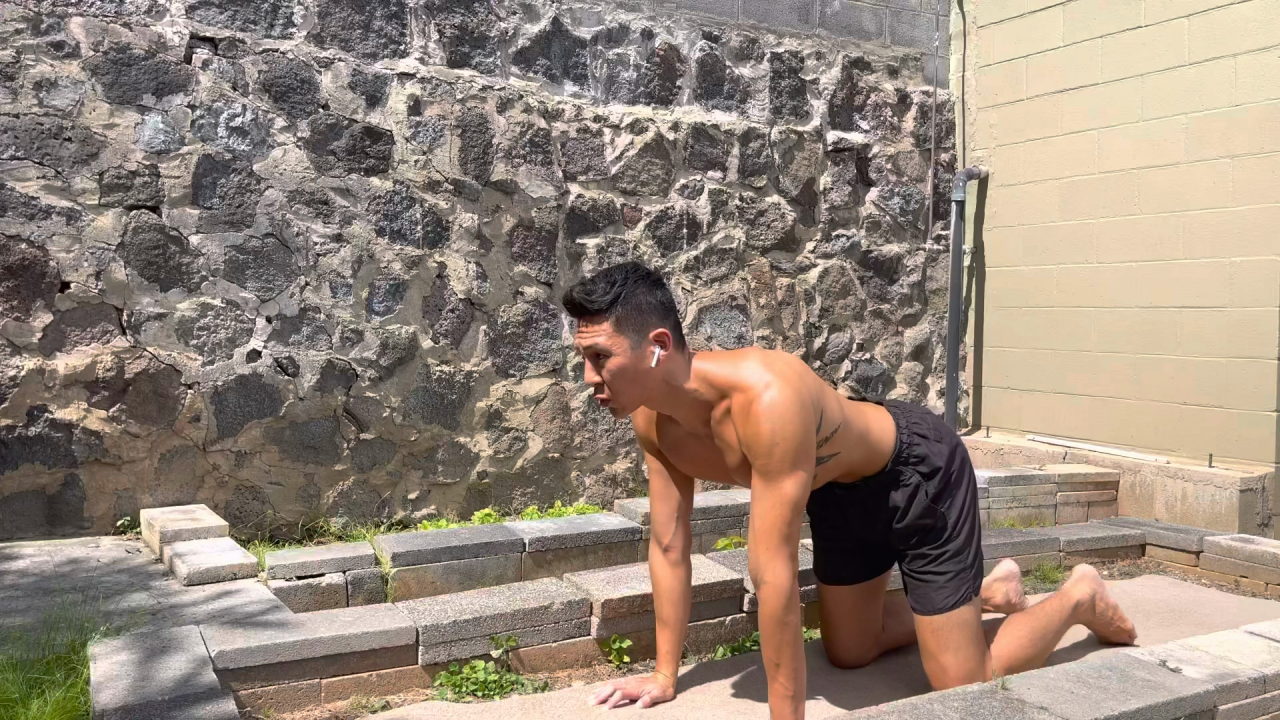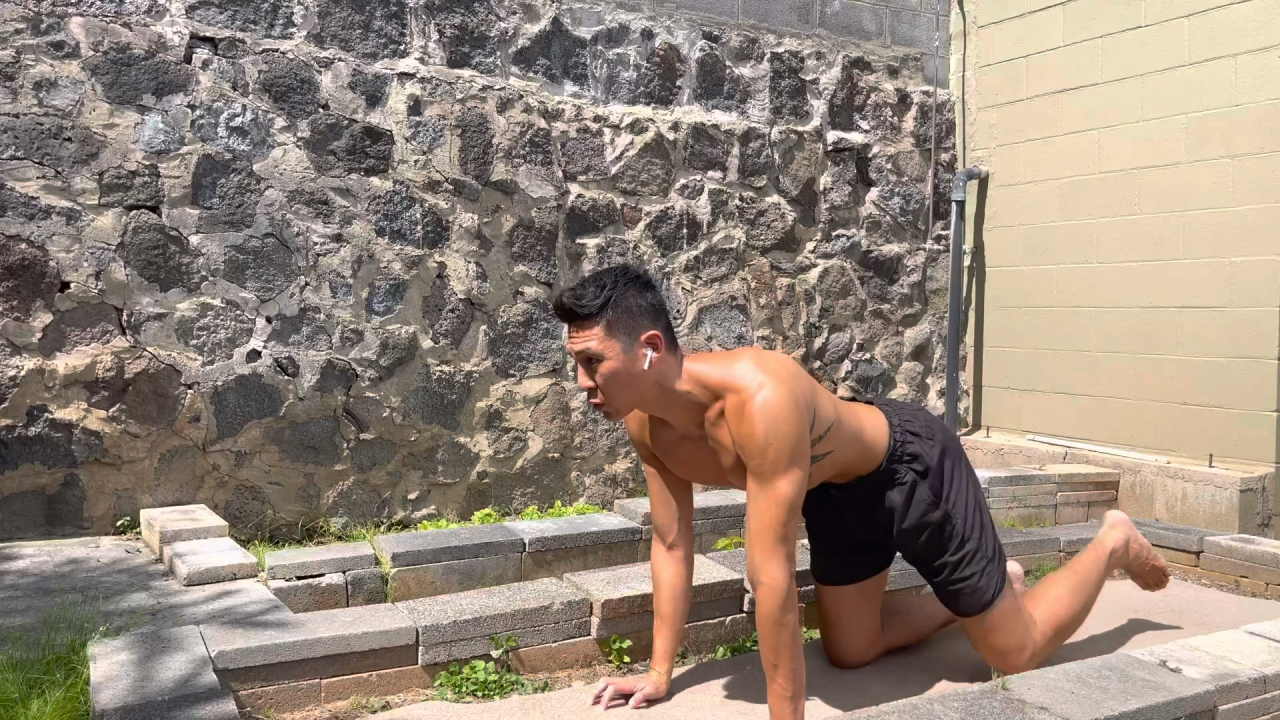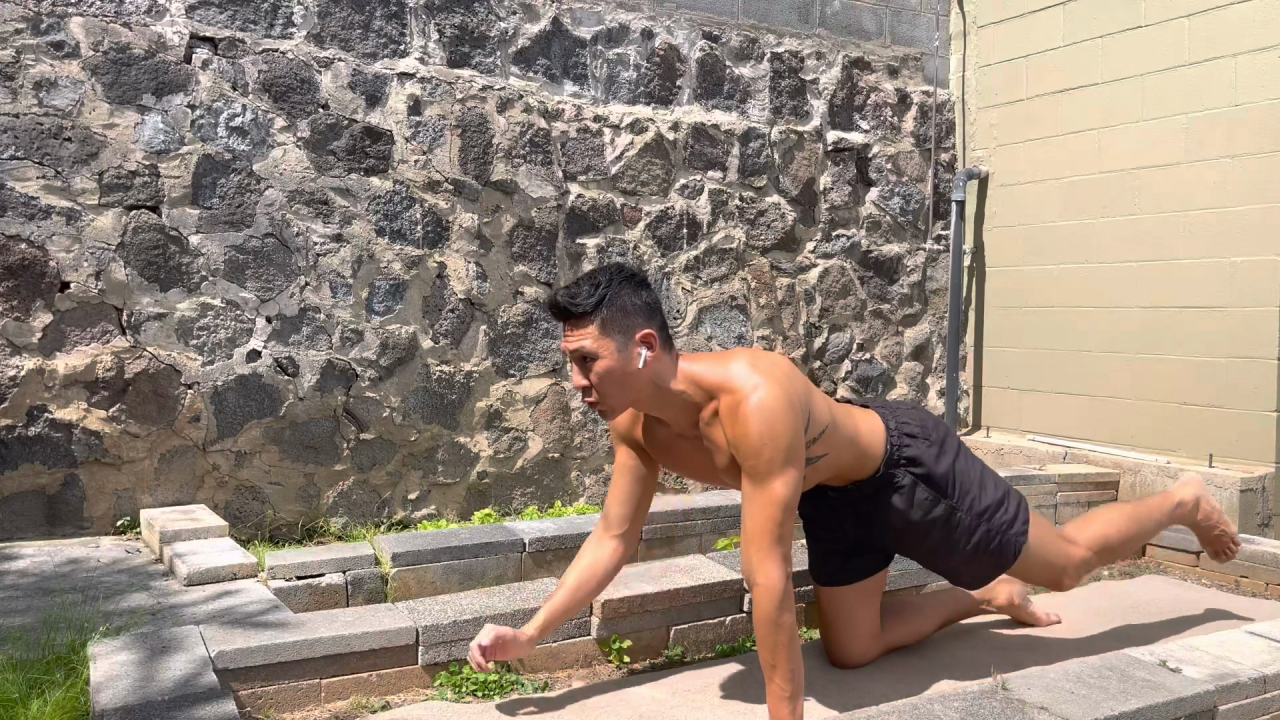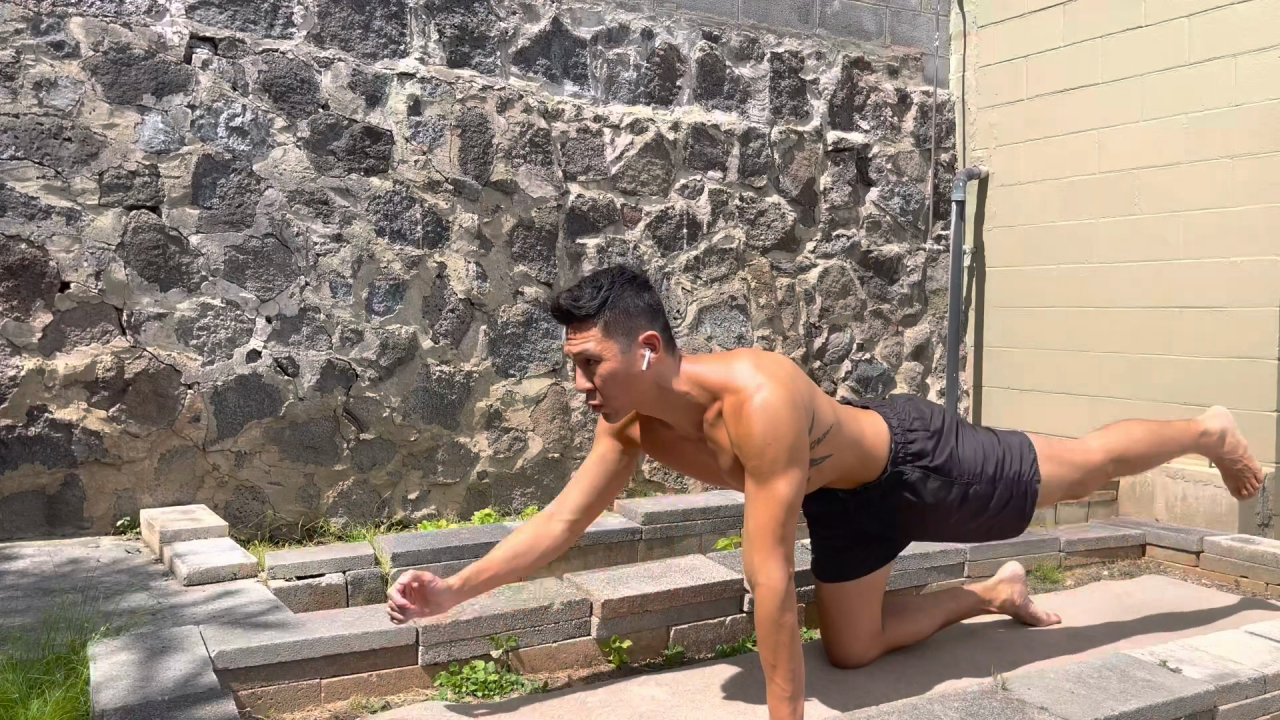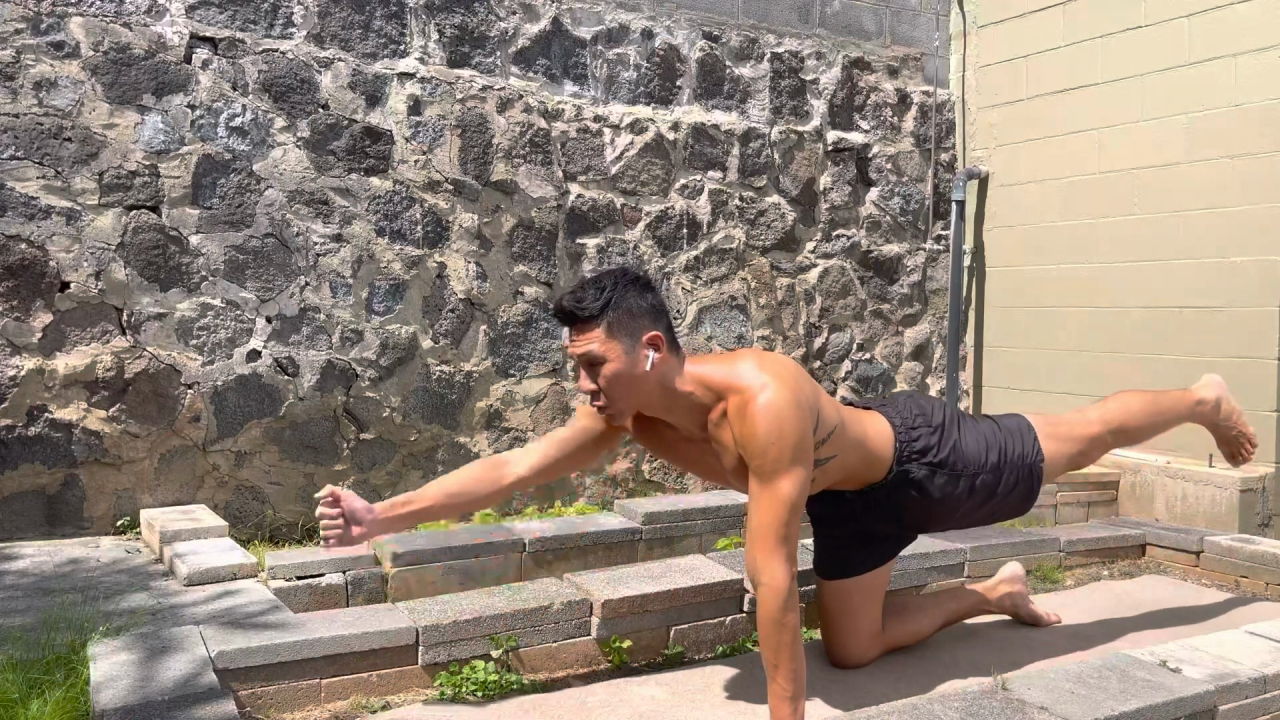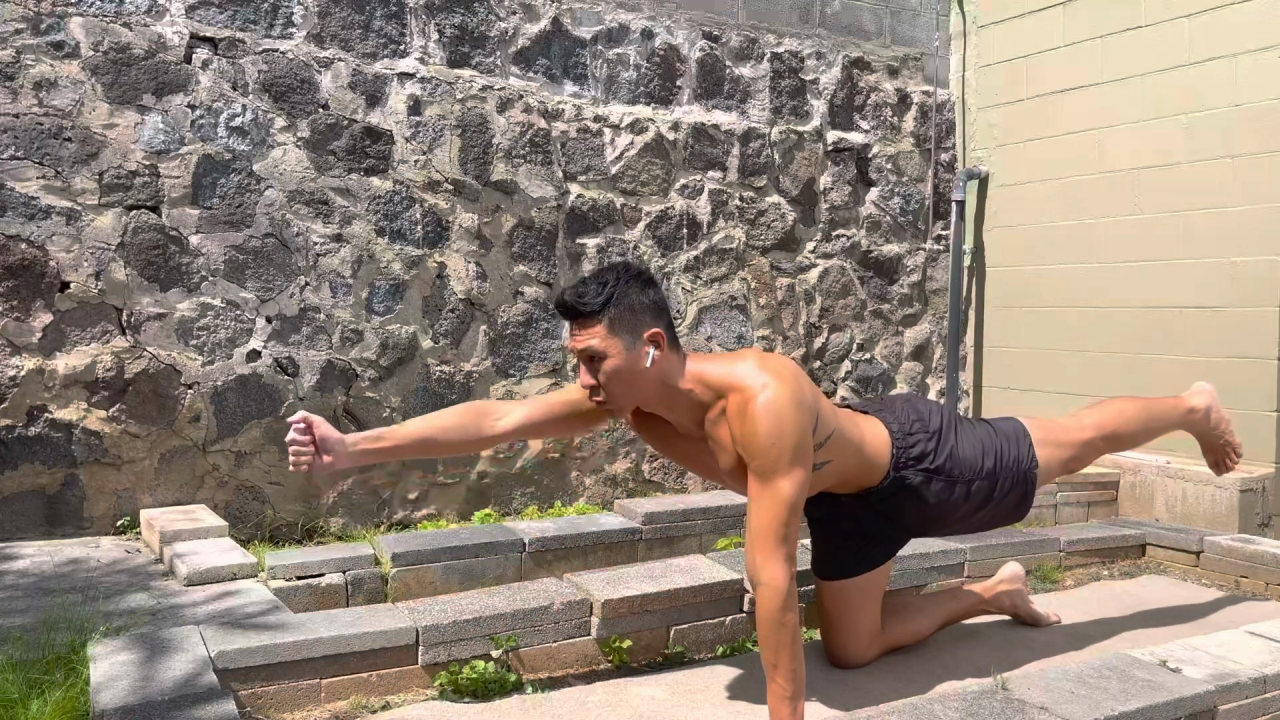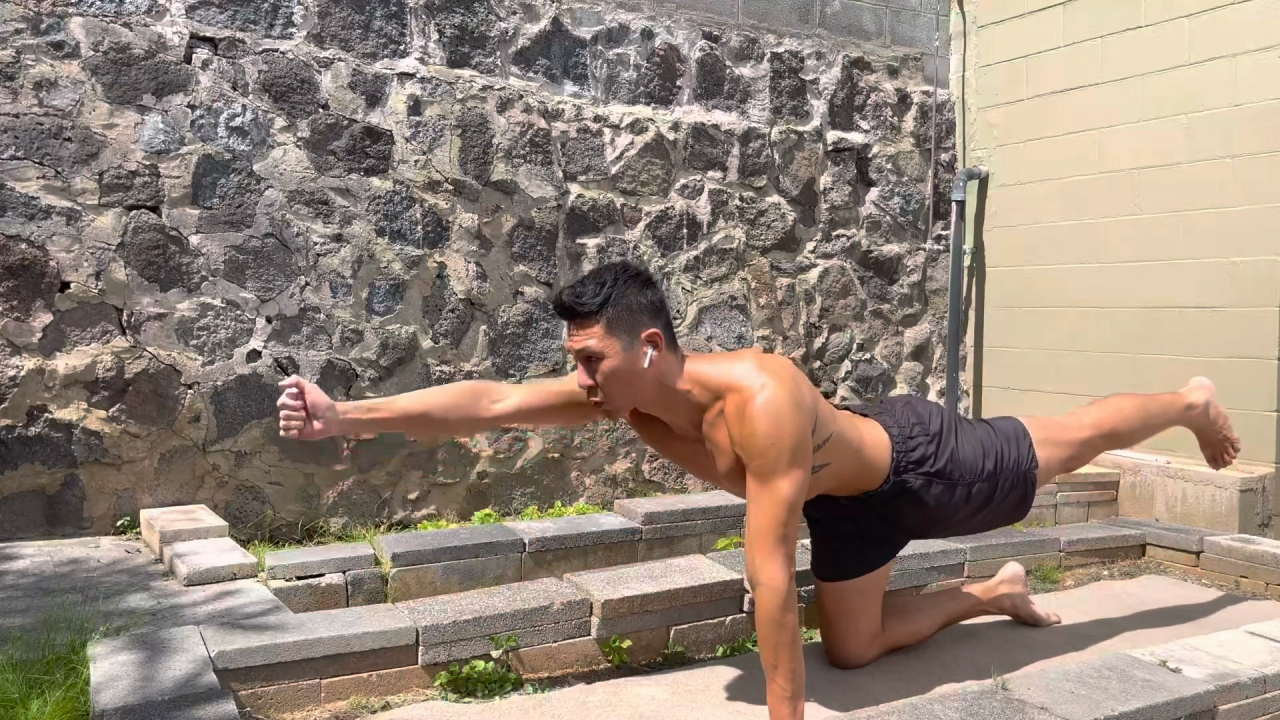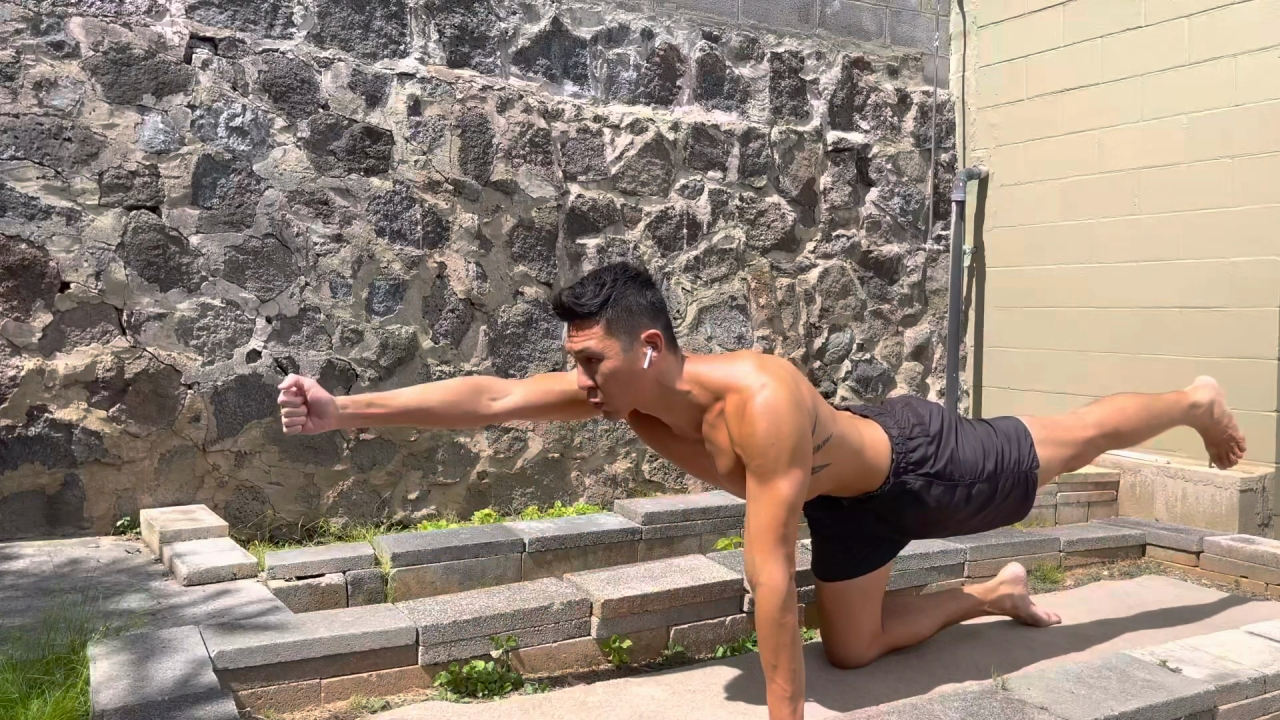
dt=0.3s
person 1, frame 1
left shoulder: (768, 399)
right shoulder: (652, 418)
left elbow: (773, 573)
right elbow: (668, 546)
left hip: (917, 468)
right hip: (841, 490)
right knee: (848, 654)
left ankle: (1077, 598)
right ankle: (991, 591)
person 1, frame 2
left shoulder: (761, 400)
right shoulder: (645, 423)
left elbow: (772, 575)
right elbow: (672, 544)
right wrist: (659, 669)
left hip: (909, 463)
right hip: (839, 487)
left knee: (1016, 655)
right knee: (849, 652)
left ankle: (1112, 541)
right ankle: (980, 592)
person 1, frame 3
left shoulder: (755, 399)
right shoulder: (635, 421)
left elbow: (769, 579)
right elbow: (612, 537)
right wrist: (531, 633)
left hip: (909, 463)
right hip: (835, 490)
left knee: (1065, 561)
right knee: (853, 649)
left ankle: (1181, 501)
right ankle: (990, 593)
person 1, frame 4
left shoulder: (758, 402)
right shoulder: (634, 423)
left elbow: (768, 576)
right elbow: (561, 522)
right wrist: (453, 589)
left hip: (919, 461)
right hip: (846, 489)
left knee: (1081, 469)
right knee: (853, 648)
left ankle: (1207, 431)
right ankle: (994, 593)
person 1, frame 5
left shoulder: (764, 401)
right shoulder: (627, 412)
left elbow: (770, 574)
right elbow: (512, 468)
right wrist: (381, 514)
left hip: (920, 457)
right hip: (851, 491)
left knee: (1076, 441)
left ankle: (1202, 400)
right ankle: (994, 594)
person 1, frame 6
left shoulder: (761, 398)
right shoulder: (624, 397)
left elbow: (769, 572)
right elbow: (494, 419)
right wrist: (353, 447)
left hip: (915, 462)
right hip: (847, 490)
left knee: (1062, 448)
left ankle: (1191, 409)
right ankle: (995, 593)
person 1, frame 7
left shoulder: (760, 399)
right shoulder: (618, 391)
left elbow: (769, 571)
right elbow: (488, 400)
right wrist: (345, 415)
left hip: (915, 463)
right hip: (847, 491)
left knee: (1064, 446)
left ankle: (1189, 403)
right ankle: (994, 595)
person 1, frame 8
left shoulder: (759, 399)
right shoulder: (620, 390)
left elbow: (769, 570)
right elbow: (489, 395)
right wrist: (343, 407)
left hip: (916, 462)
right hip: (846, 488)
left knee: (1067, 442)
left ankle: (1193, 401)
right ankle: (997, 594)
